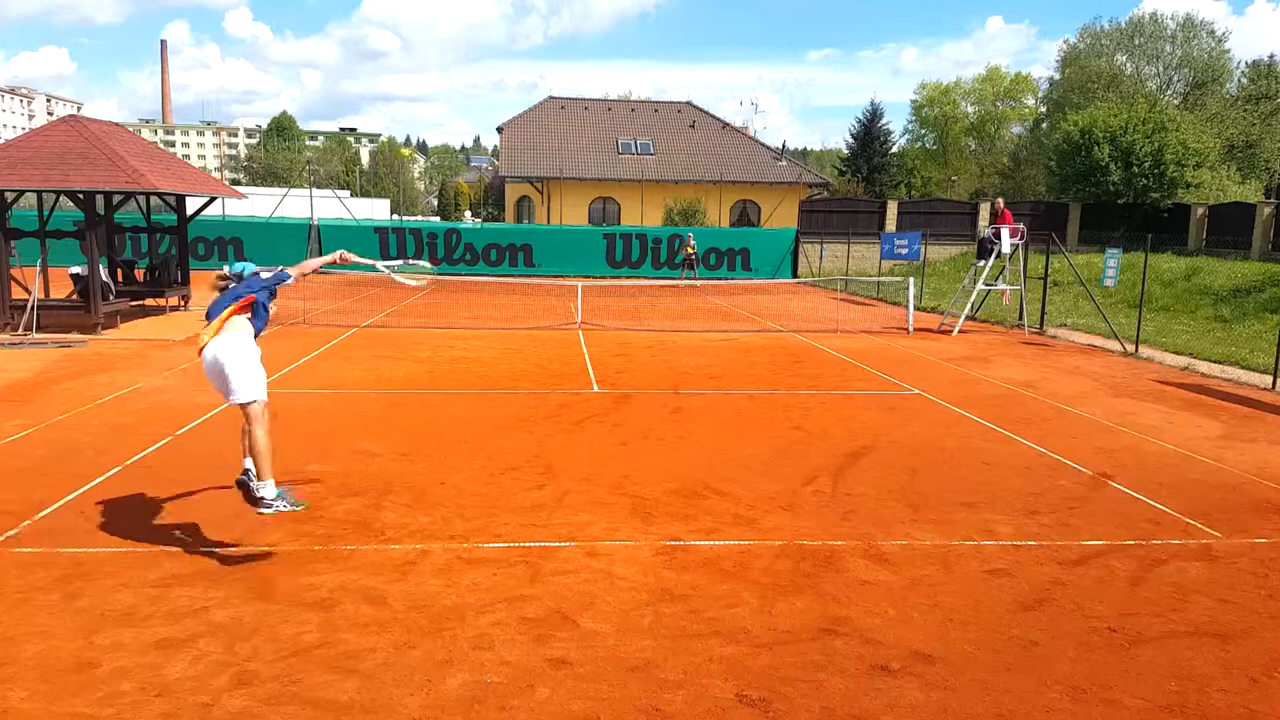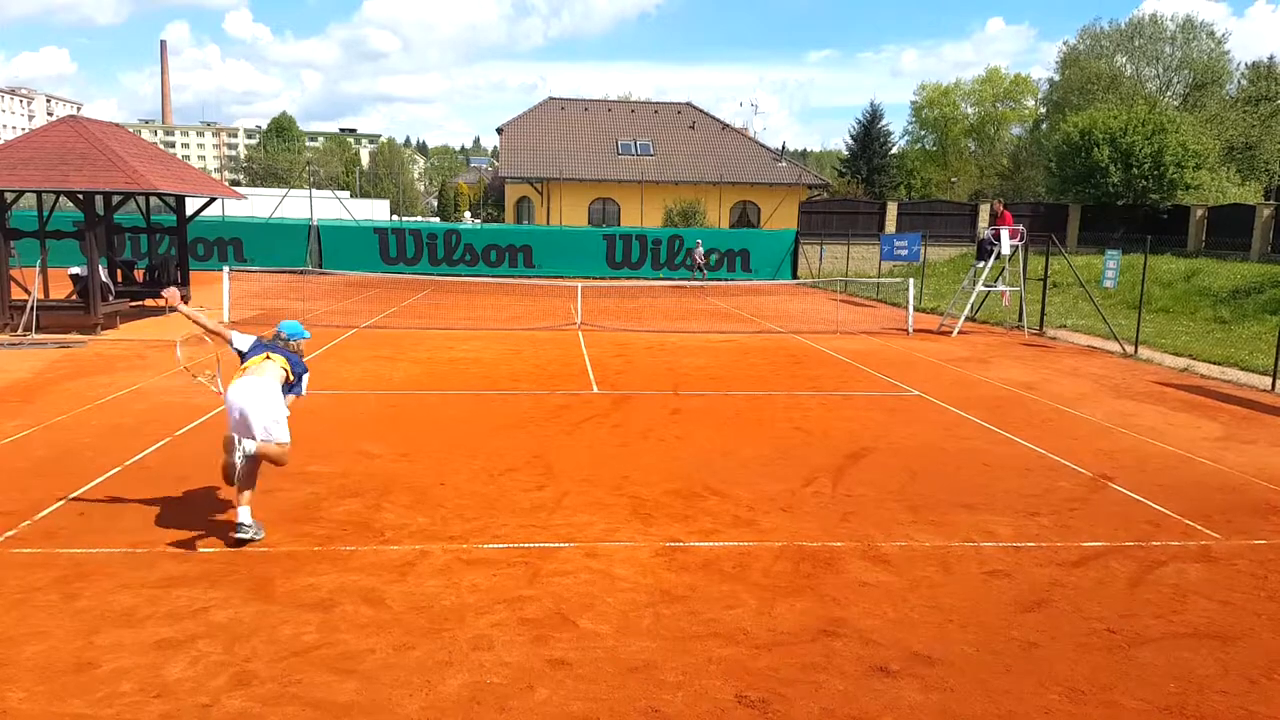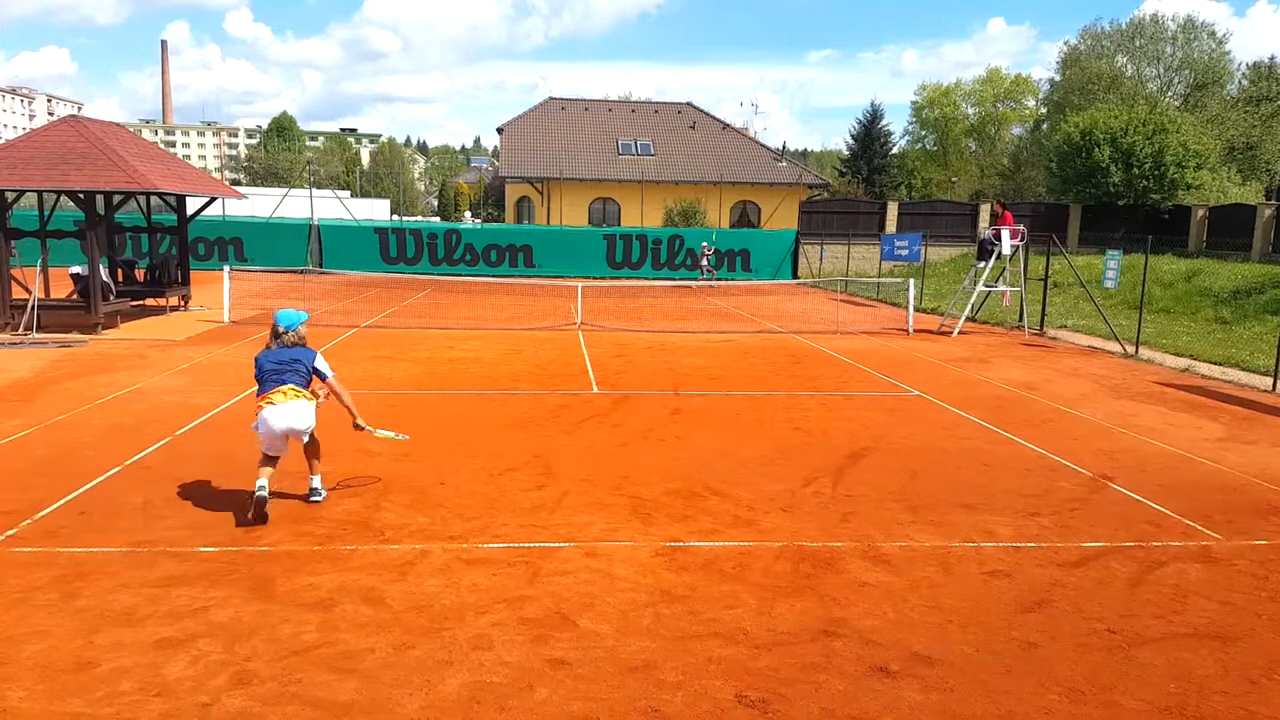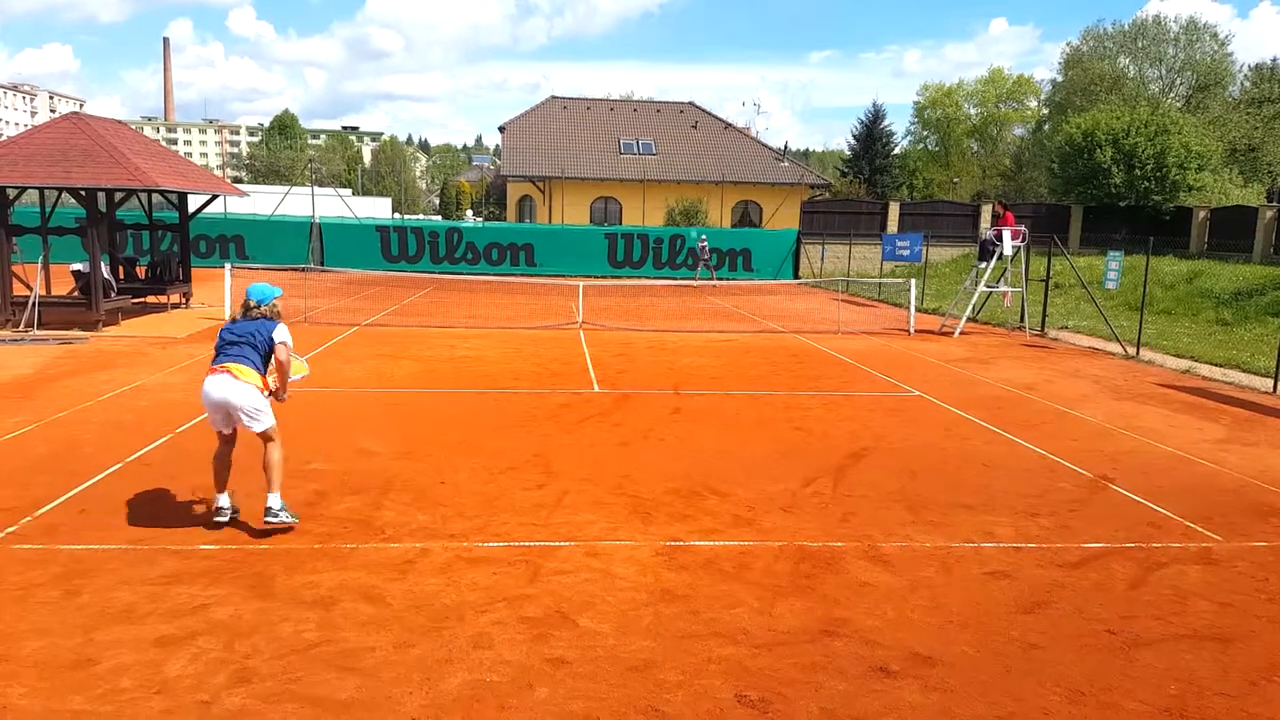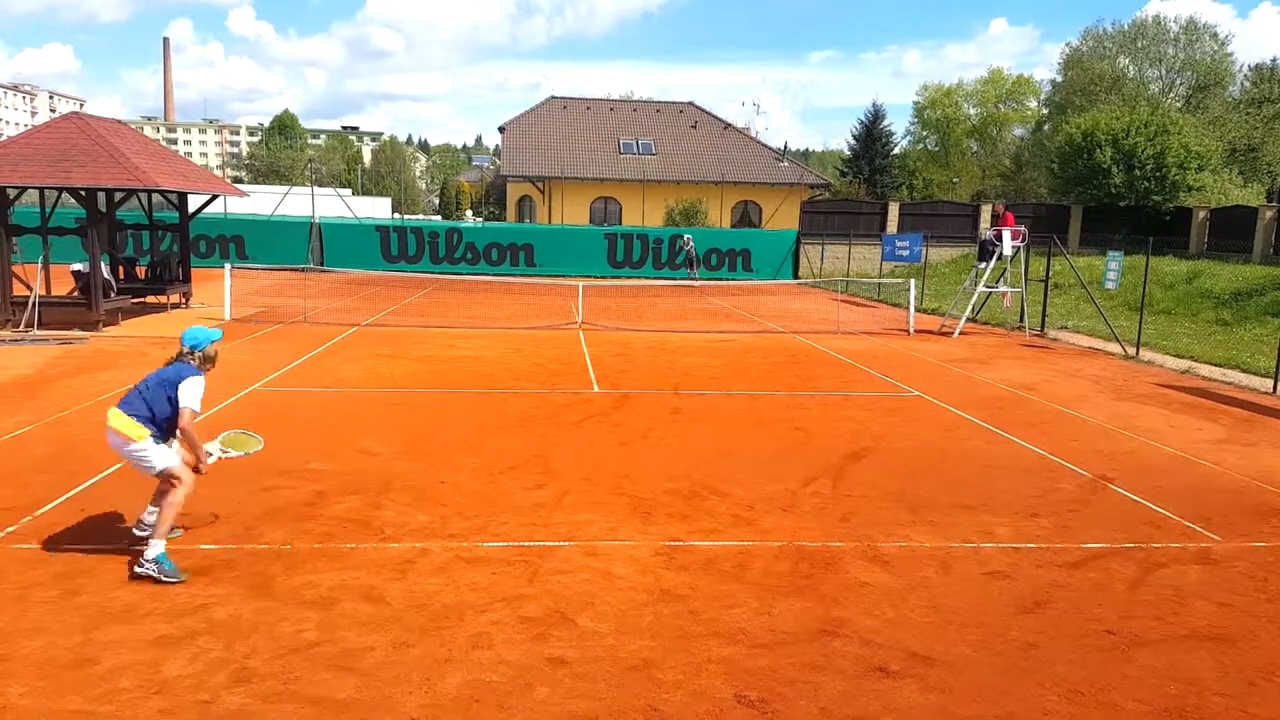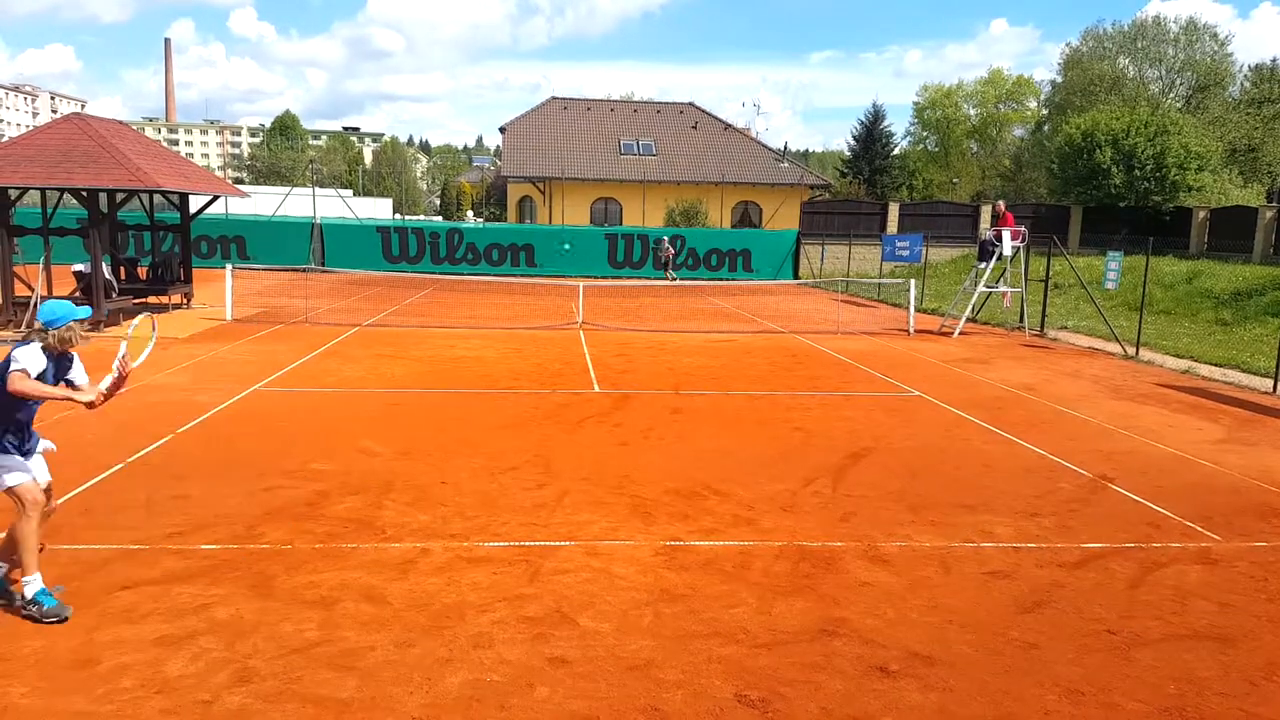
dt=0.4s
person 1, frame 1
left shoulder: (218, 305)
right shoulder: (256, 287)
right elbow: (298, 270)
right wrist: (335, 256)
left hip: (211, 356)
right hip: (228, 351)
left knee: (253, 417)
right knee: (258, 419)
left ankle: (250, 472)
right ankle: (269, 493)
person 1, frame 2
left shoulder: (254, 343)
right shoulder: (300, 370)
left elbow: (218, 330)
right elbow: (287, 405)
left wrist: (180, 306)
left hip: (237, 391)
right hip: (265, 392)
left knee: (254, 457)
right knee: (280, 455)
left ankle: (243, 522)
right ankle: (245, 448)
person 1, frame 3
left shoulder: (261, 357)
right shoulder: (310, 355)
right elbow: (337, 388)
right wrist: (356, 417)
left hip: (269, 415)
right hip: (299, 410)
left knee: (269, 456)
right knee: (310, 439)
left ankle: (261, 489)
right ankle: (316, 487)
person 1, frame 4
left shoulder: (228, 327)
right shoulder: (277, 327)
right elbow: (283, 357)
right wrist: (282, 387)
left hip: (211, 385)
right hip: (243, 387)
left knee: (226, 442)
right knee: (272, 440)
left ankle: (222, 505)
right ankle: (274, 507)
person 1, frame 5
left shoulder: (177, 370)
right shoulder: (194, 377)
right elbow: (185, 424)
left wrist: (196, 450)
right wrist: (199, 457)
left hip: (131, 425)
right hip: (132, 432)
left knee: (185, 464)
right knee: (186, 480)
left ankle: (148, 522)
right ankle: (152, 556)
person 1, frame 6
left shoulder: (66, 358)
right shoulder: (29, 352)
left elbow: (93, 401)
left wrist: (117, 383)
right wrist: (75, 395)
left knee: (46, 503)
right knee: (33, 502)
right ankle: (33, 590)
